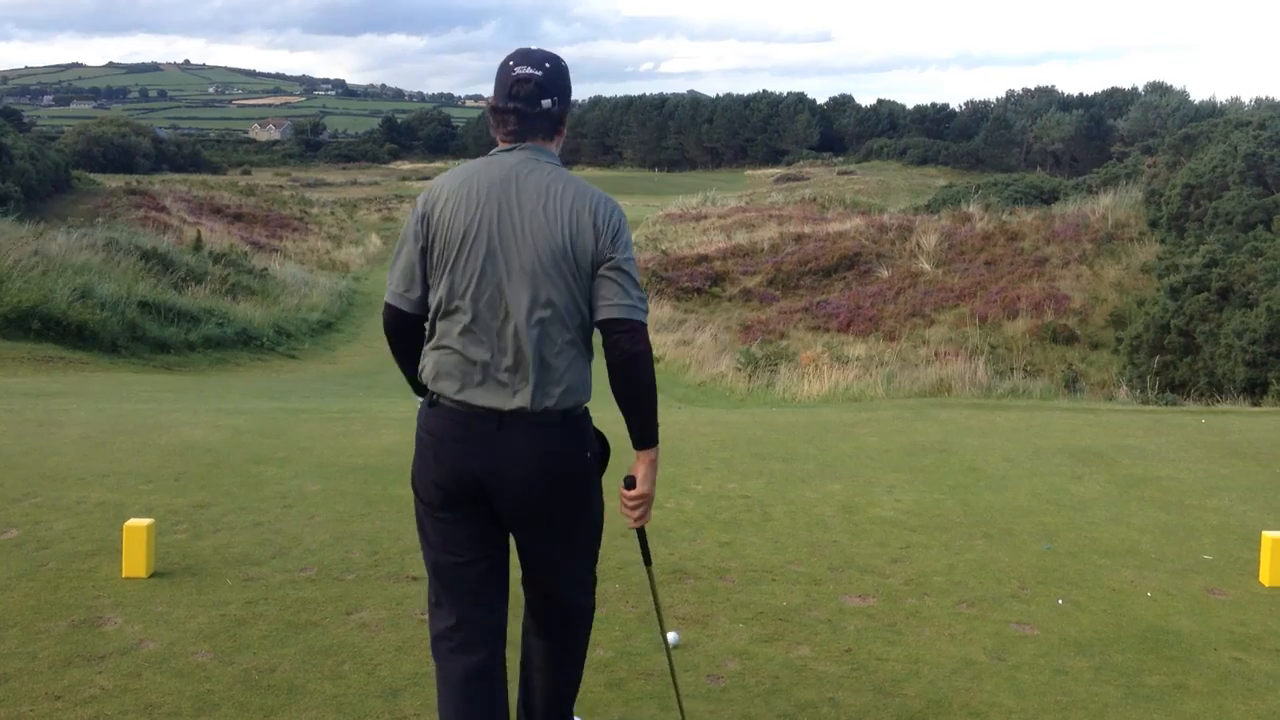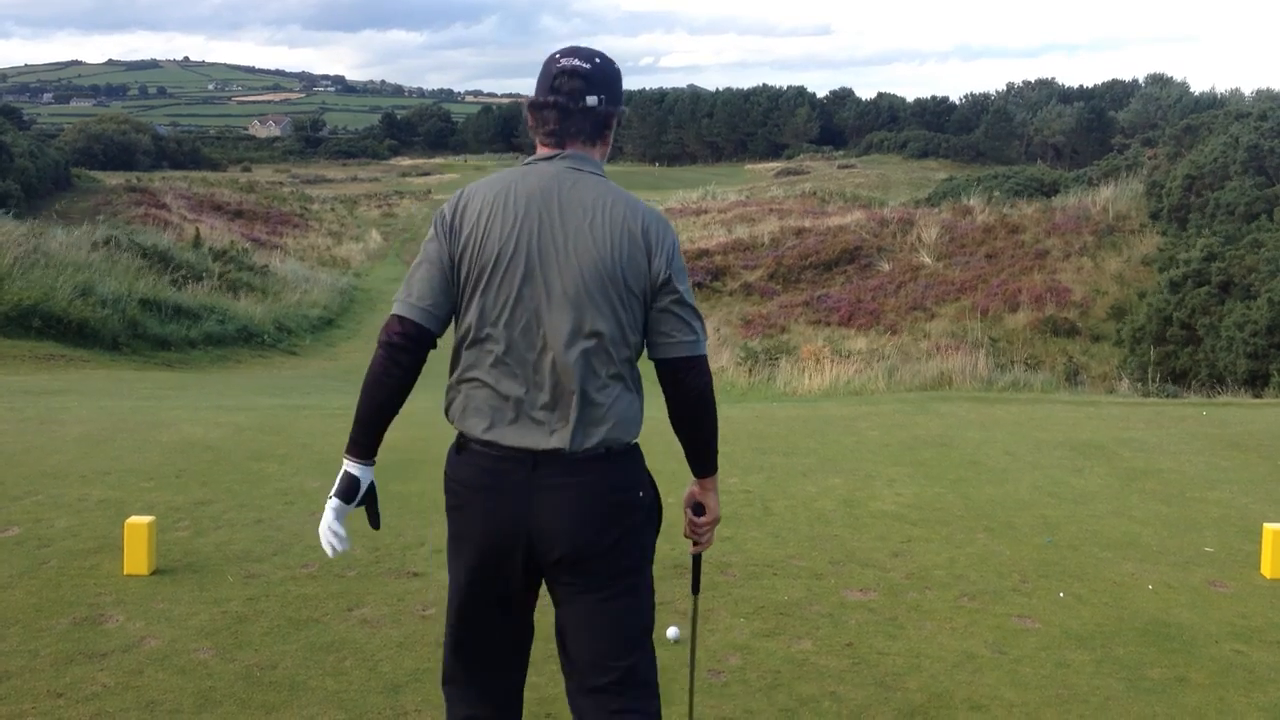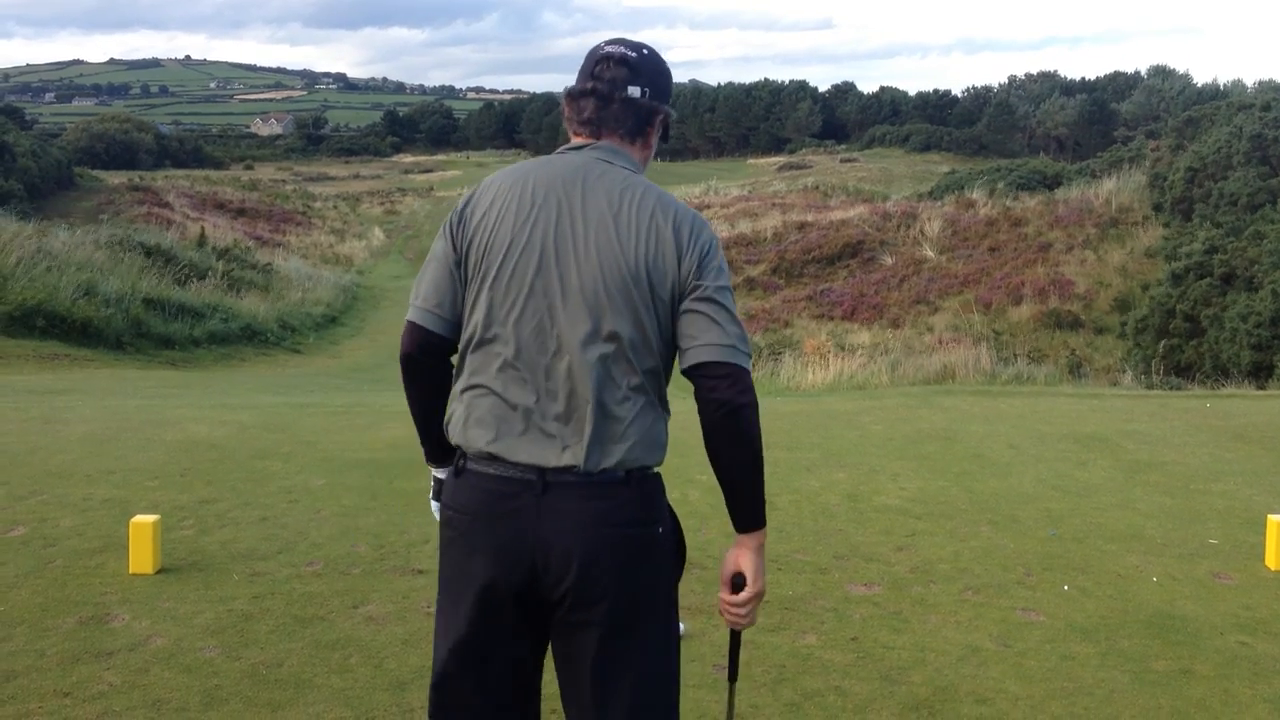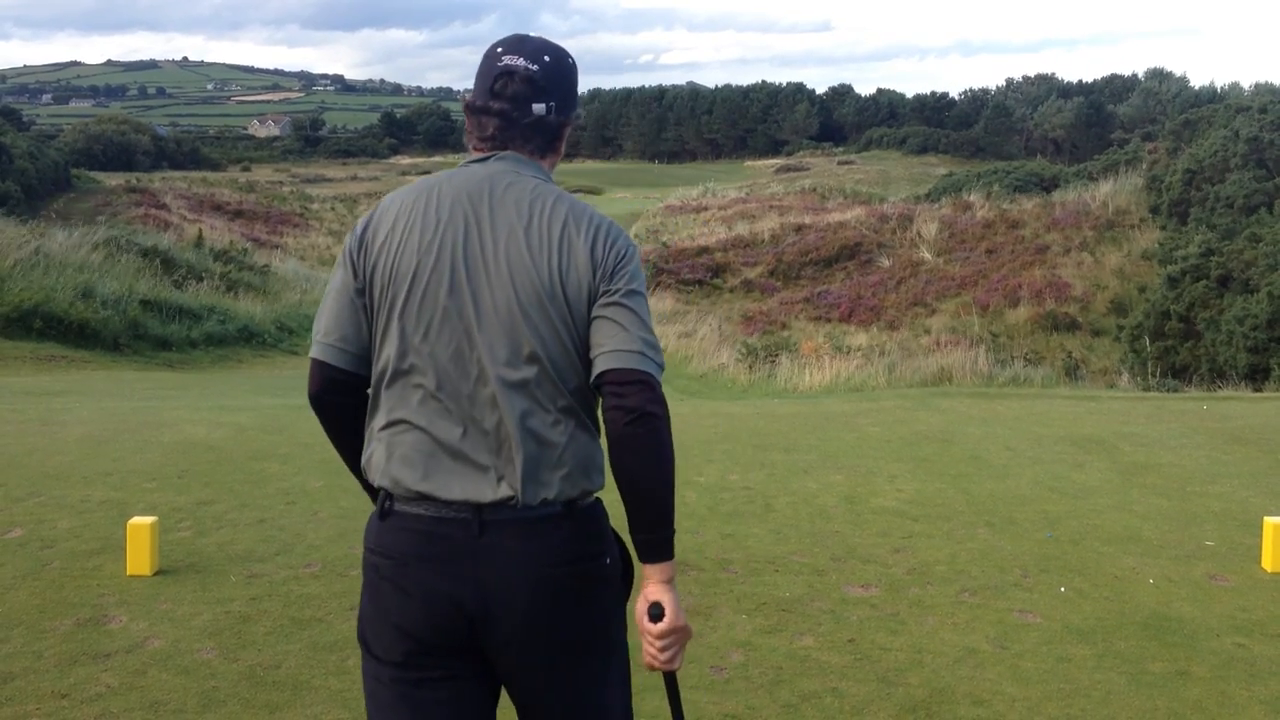
dt=0.4s
person 1, frame 1
left shoulder: (441, 194)
right shoulder: (595, 211)
left elbow: (399, 320)
right elbow: (626, 342)
right wrist: (645, 451)
left hip: (451, 437)
right hip: (551, 442)
left knee: (463, 624)
right knee: (560, 602)
person 1, frame 2
left shoulder: (468, 206)
right shoulder: (644, 225)
left elbow: (402, 344)
right elbow: (685, 372)
left wrist: (358, 461)
right wrist: (705, 479)
left hip: (484, 479)
right hip: (599, 488)
person 1, frame 3
left shoulder: (484, 198)
right shoulder: (680, 228)
left elbow: (419, 350)
right elbow: (725, 394)
left wrist: (442, 463)
right wrist: (749, 534)
left hip: (484, 506)
right hip: (614, 519)
person 1, frame 4
left shoulder: (386, 219)
right shoulder: (596, 238)
left elbow: (330, 386)
right elbow: (635, 408)
right wrist: (659, 572)
left hip: (412, 551)
right hip: (553, 553)
